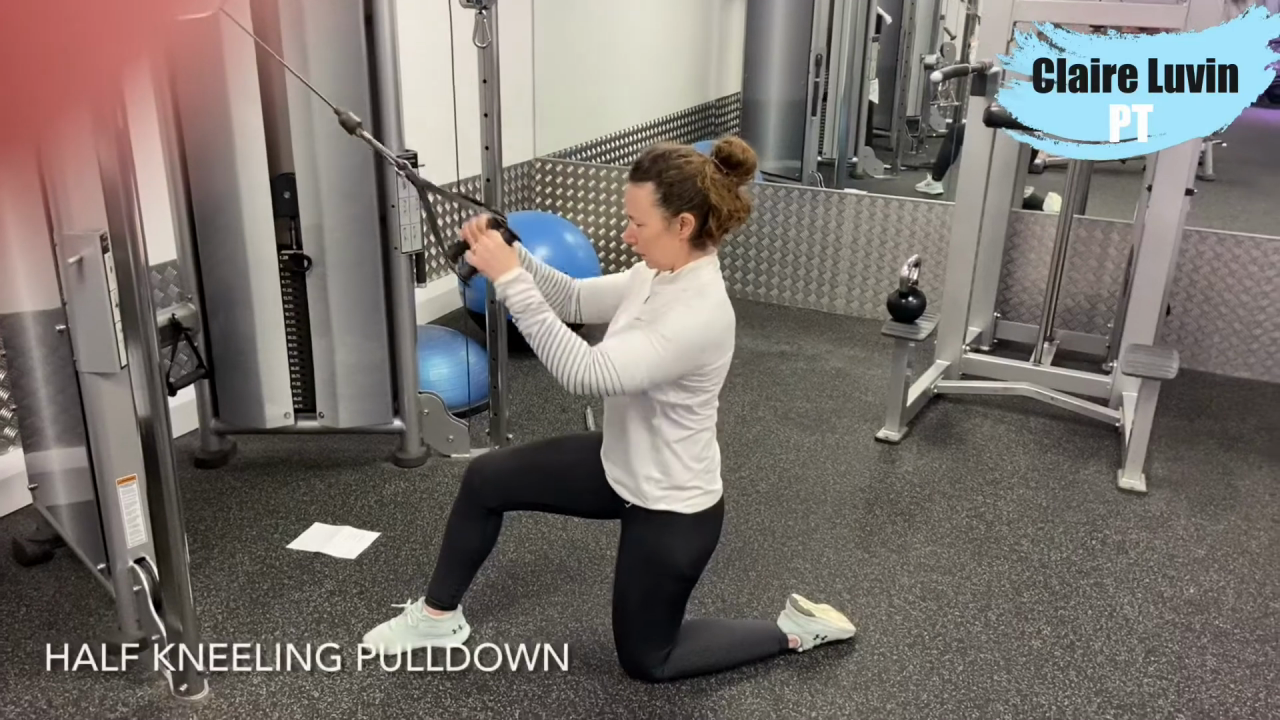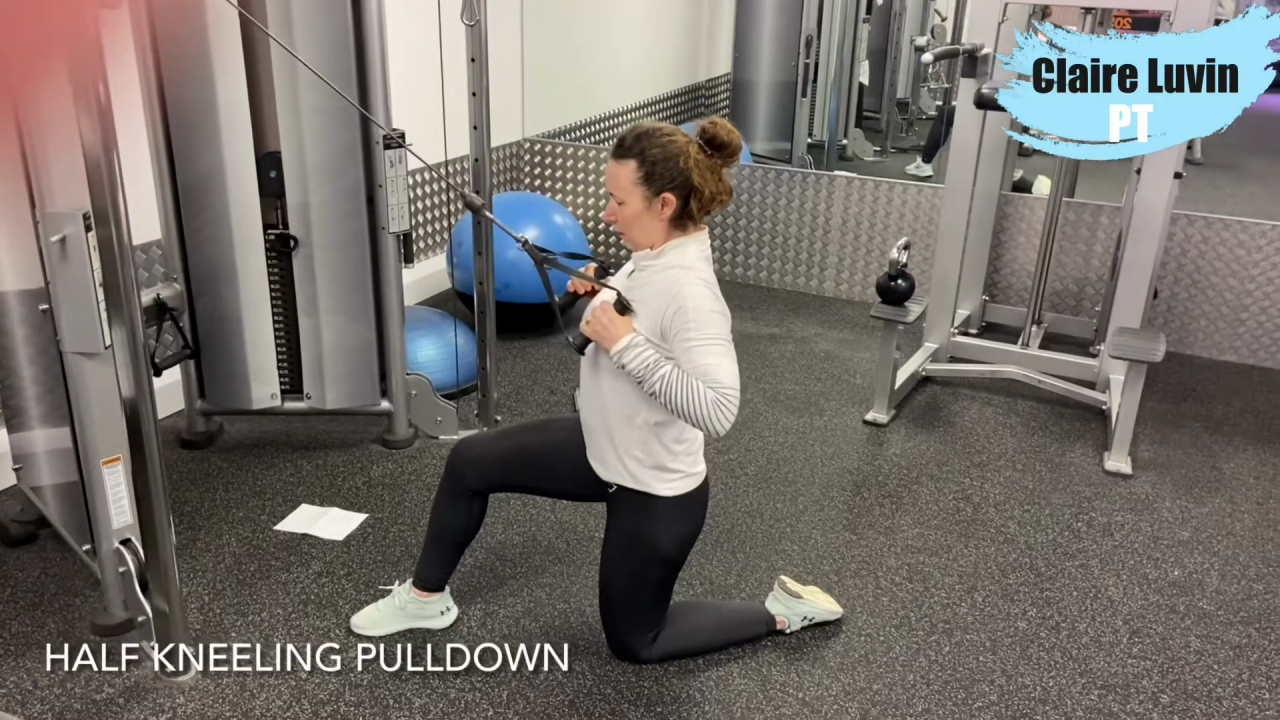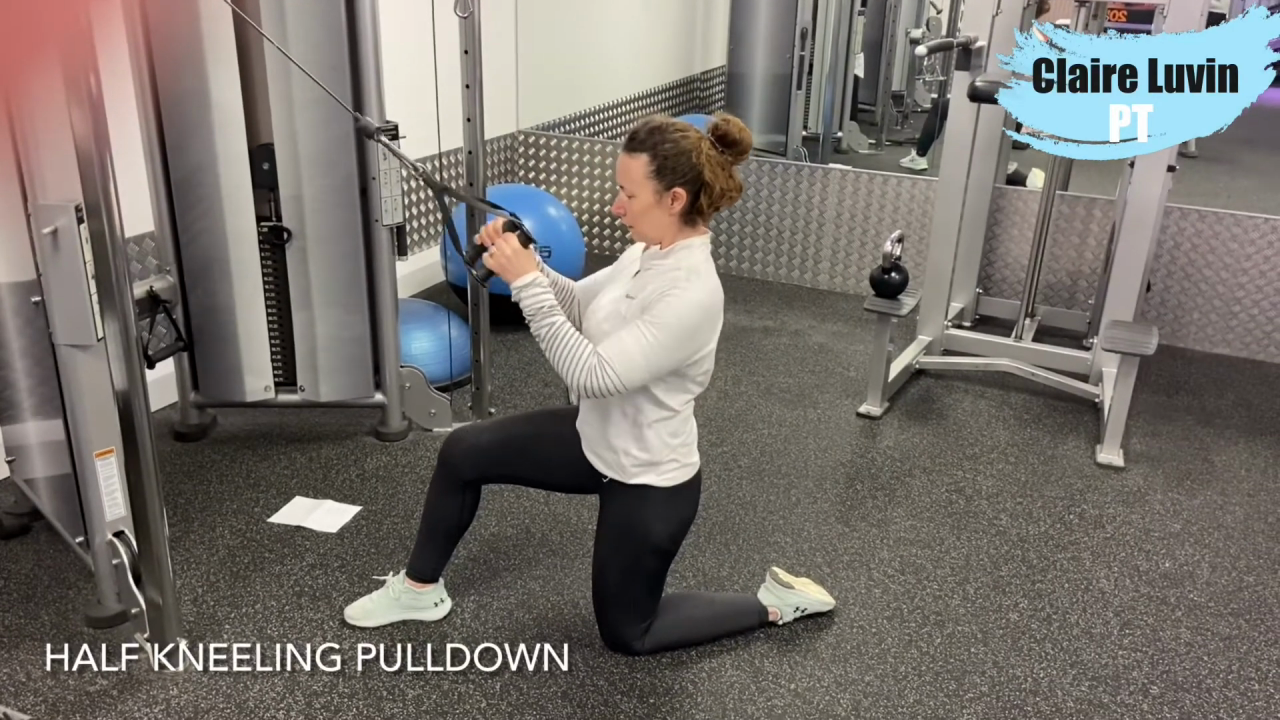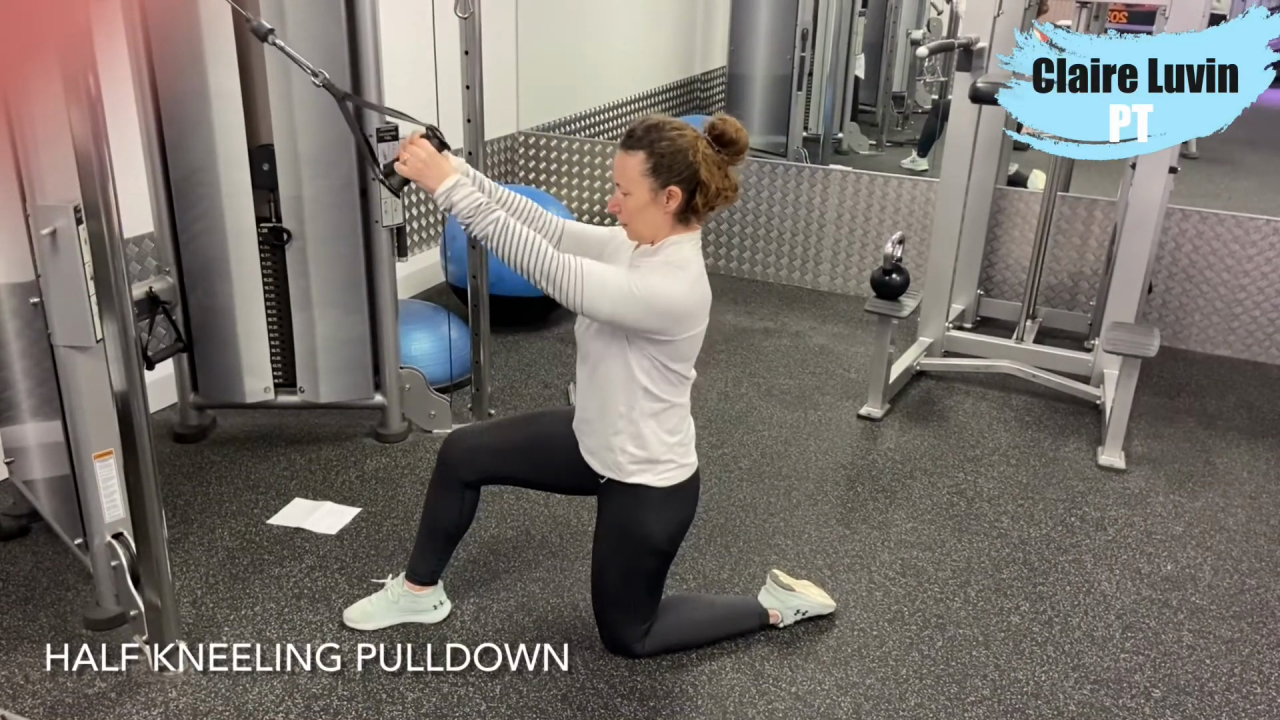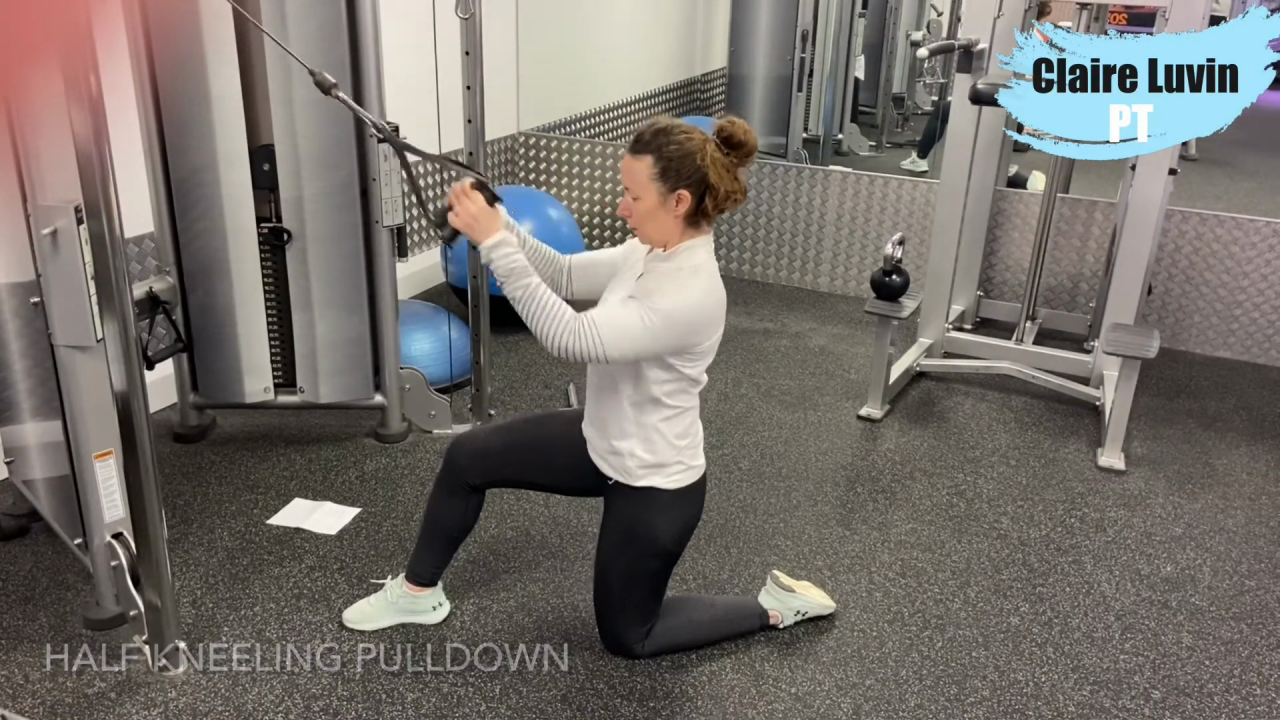
dt=1s
person 1, frame 1
left shoulder: (699, 313)
right shoulder: (664, 271)
left elbow: (583, 372)
right elbow: (578, 298)
left wrist: (509, 279)
right wrist: (512, 255)
left hip: (673, 507)
right hip: (623, 464)
left knee: (645, 658)
right knee: (486, 479)
left ankle: (796, 628)
right ankle: (438, 615)
person 1, frame 2
left shoulder: (689, 290)
right shoulder: (656, 255)
left elbow: (717, 410)
left wrist: (626, 344)
right wrist: (602, 292)
left hip: (657, 490)
right hip: (604, 446)
left knee: (634, 640)
right knee: (470, 461)
left ankle: (783, 609)
right ankle: (426, 597)
person 1, frame 3
left shoulder: (691, 294)
right shoulder: (651, 252)
left elbow: (591, 376)
right elbow: (581, 305)
left wrist: (525, 282)
right wrist: (527, 265)
left hip: (649, 481)
right hip: (599, 438)
left knee: (626, 631)
right knee: (463, 453)
left ankle: (776, 603)
right ankle: (419, 589)
person 1, frame 4
left shoulder: (673, 287)
right shoulder: (644, 243)
left elbow: (549, 268)
right elbow: (549, 229)
left wrist: (450, 188)
right wrist: (455, 169)
left hip: (648, 482)
right hip: (596, 440)
left knee: (626, 634)
right knee: (462, 454)
left ankle: (777, 605)
right ankle: (419, 591)
person 1, frame 5
left shoulder: (690, 294)
right shoulder: (656, 249)
left elbow: (568, 336)
right elbow: (569, 272)
left wrist: (494, 242)
right wrist: (496, 222)
left hip: (655, 485)
right hip: (604, 440)
left knee: (626, 635)
right knee: (468, 456)
left ankle: (776, 607)
right ankle: (418, 591)
